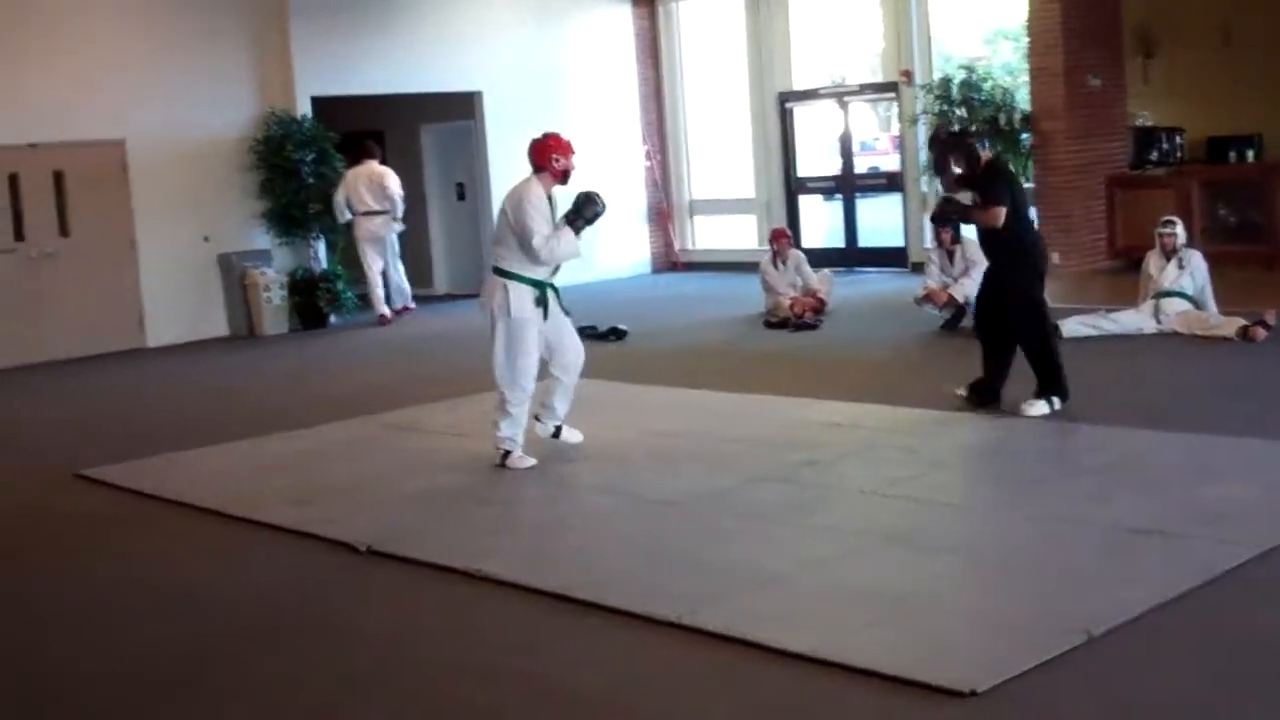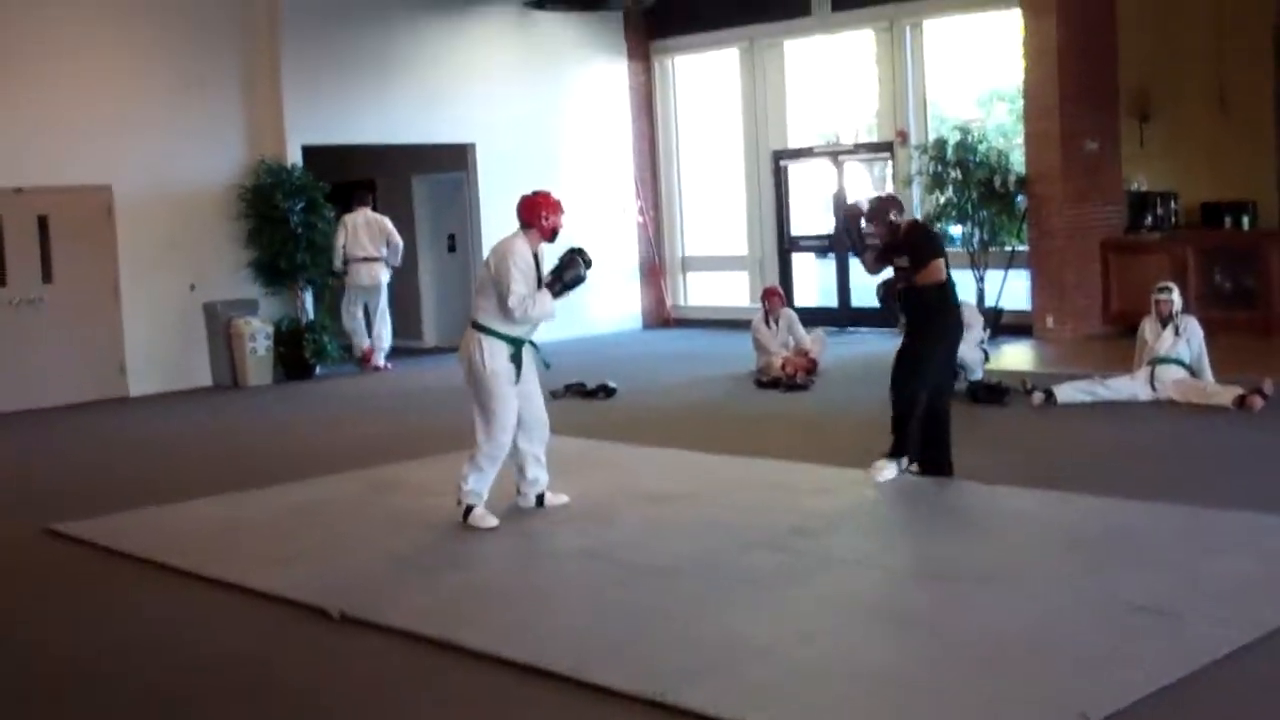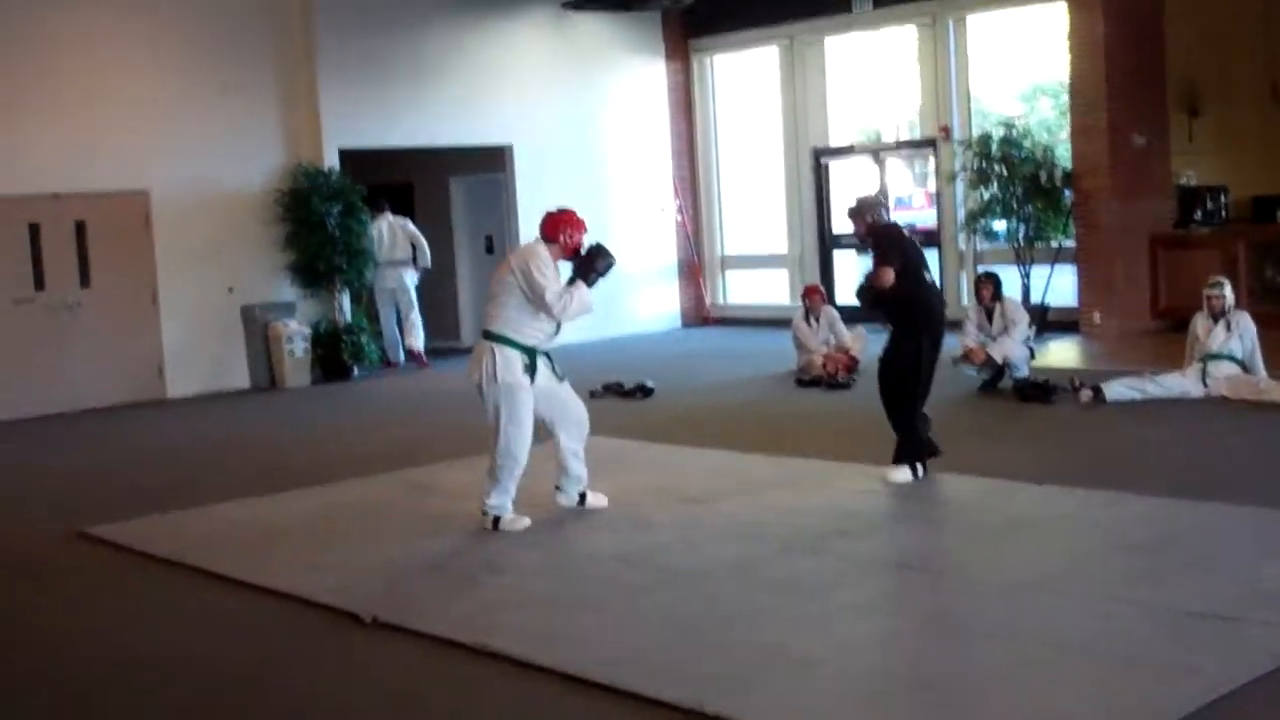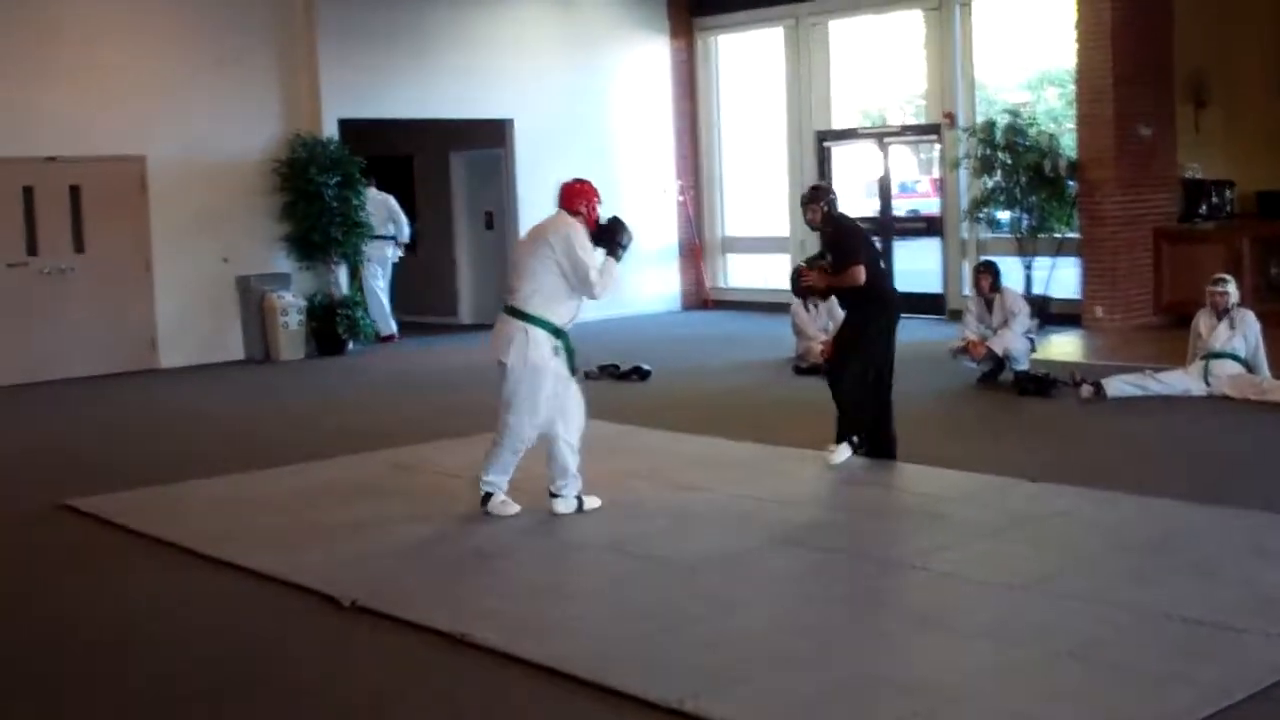
dt=0.4s
person 1, frame 1
left shoulder: (541, 194)
right shoulder: (527, 196)
right elbow: (545, 251)
left wrist: (572, 220)
right wrist: (577, 224)
left hip: (538, 292)
right hip: (514, 294)
left knee: (570, 353)
right knee: (519, 375)
left ankle: (549, 420)
right ankle: (507, 447)
person 1, frame 2
left shoulder: (531, 251)
right shoulder: (512, 252)
right elbow: (519, 308)
left wrist: (559, 277)
right wrist: (557, 287)
left hip: (516, 348)
right hip: (490, 348)
left knee: (534, 422)
right knee: (500, 428)
left ankle: (532, 490)
right ankle: (471, 500)
person 1, frame 3
left shoulder: (540, 258)
right shoulder: (534, 257)
left elbow: (553, 304)
right elbow: (559, 307)
left wrist: (579, 278)
right wrist: (588, 278)
left hip: (528, 358)
right hip: (504, 360)
left knee: (572, 416)
right knee: (514, 441)
left ankle: (572, 489)
right ankle: (496, 511)
person 1, frame 4
left shoulder: (550, 230)
right shoulder: (569, 230)
right elbow: (594, 286)
left wrist: (594, 248)
right wrist: (614, 253)
left hip: (542, 337)
right hip: (530, 339)
left knee: (568, 414)
right knee: (523, 422)
left ankle: (566, 493)
right ankle: (490, 488)
person 2, frame 1
left shoulder: (997, 175)
right shoulder: (980, 173)
left elbow: (995, 219)
right elbow: (950, 185)
left wrist: (961, 212)
right wrist: (940, 159)
left hip: (1022, 260)
right hip: (1004, 260)
left knee: (1030, 325)
right knee: (987, 320)
left ankle: (1052, 392)
right ankle: (986, 389)
person 2, frame 2
left shoulder: (923, 236)
right shoulder: (896, 241)
left elbow: (939, 273)
right elbow: (872, 266)
left wrist: (904, 280)
right wrist: (855, 238)
left hip: (940, 323)
right hip: (919, 322)
left knee: (907, 385)
right knee: (931, 392)
left ankle: (900, 455)
right ankle: (931, 459)
person 2, frame 3
left shoulder: (887, 238)
right shoulder: (891, 237)
left elbow: (885, 279)
left wrist: (869, 284)
right wrist: (874, 291)
left hip: (920, 321)
right hip: (922, 318)
left knee: (903, 389)
right knee: (893, 382)
left ankle: (914, 460)
right ankle: (918, 446)
person 2, frame 4
left shoulder: (847, 232)
right shoulder: (830, 234)
left elbow: (857, 277)
right elbow: (835, 272)
left wrist: (825, 281)
right wrist: (815, 277)
left hip: (876, 309)
right hip: (866, 308)
left knee: (842, 368)
right knee: (874, 376)
left ankle: (851, 434)
right ankle: (879, 444)
person 3, frame 1
left shoulder: (1193, 258)
right shoulder: (1151, 257)
left elbow: (1204, 291)
left wrist: (1214, 319)
right wrist: (1140, 314)
left hip: (1181, 312)
right hip: (1151, 311)
left knee: (1206, 322)
right knee: (1109, 320)
left ankle: (1247, 330)
right ankle: (1058, 328)
person 3, frame 2
left shoulder: (1189, 324)
right shoulder: (1147, 323)
left elbow: (1199, 357)
left wrist: (1210, 387)
right wrist: (1135, 381)
left hip: (1177, 379)
right hip: (1146, 378)
left knee: (1202, 390)
right knee: (1102, 387)
left ankle: (1244, 399)
right ankle: (1048, 395)
person 3, frame 3
left shoulder: (1242, 319)
right shoulder: (1199, 319)
left elbow: (1253, 354)
left wrist: (1262, 382)
right wrist: (1185, 378)
left hip: (1230, 376)
right hip: (1198, 375)
left knee: (1258, 388)
right knee: (1152, 384)
right ankle: (1095, 392)
person 3, frame 4
left shoulder: (1244, 318)
right shoulder: (1202, 317)
left elbow: (1255, 352)
left wrist: (1264, 380)
right wrist: (1188, 374)
left hip: (1232, 375)
right hip: (1200, 372)
left knee: (1261, 387)
right knee: (1153, 381)
right ankle: (1098, 388)
person 4, frame 1
left shoulder: (350, 175)
right shoulder: (385, 172)
left elbow: (338, 199)
right elbow: (394, 194)
left wrist: (348, 218)
right wrist: (397, 214)
left hip: (363, 225)
right hip: (384, 223)
left knee: (372, 270)
right knee: (393, 266)
left ankle: (383, 312)
right ankle: (401, 304)
person 4, frame 2
left shoulder: (346, 219)
right shoulder: (381, 220)
left elbow: (338, 245)
right elbow: (397, 242)
left wrist: (338, 266)
right wrist: (392, 262)
left hip: (355, 271)
right hip: (377, 270)
left knee: (351, 313)
right knee: (380, 316)
left ankle: (364, 349)
right ankle: (378, 360)
person 4, frame 3
left shoulder: (373, 227)
right shoulder: (404, 222)
right elbow: (422, 244)
right wrist: (421, 265)
left hip: (383, 276)
right hip: (404, 273)
left knee: (387, 318)
right knee: (411, 313)
left ankle: (394, 357)
right ankle: (415, 348)
person 4, frame 4
right shoulder: (387, 198)
right elbow: (401, 220)
right wrist: (401, 241)
left hip: (369, 248)
right hip: (387, 247)
left knee: (375, 290)
right knee: (383, 289)
left ankle: (387, 331)
right ankle: (386, 328)
